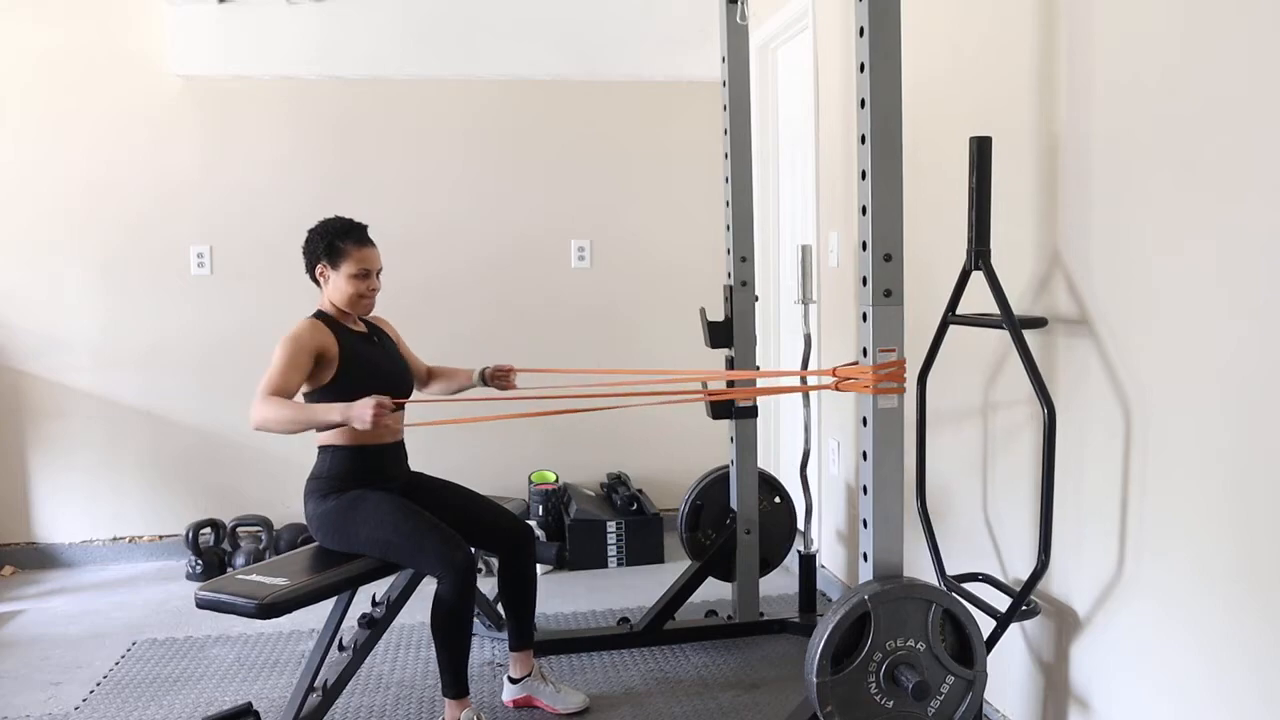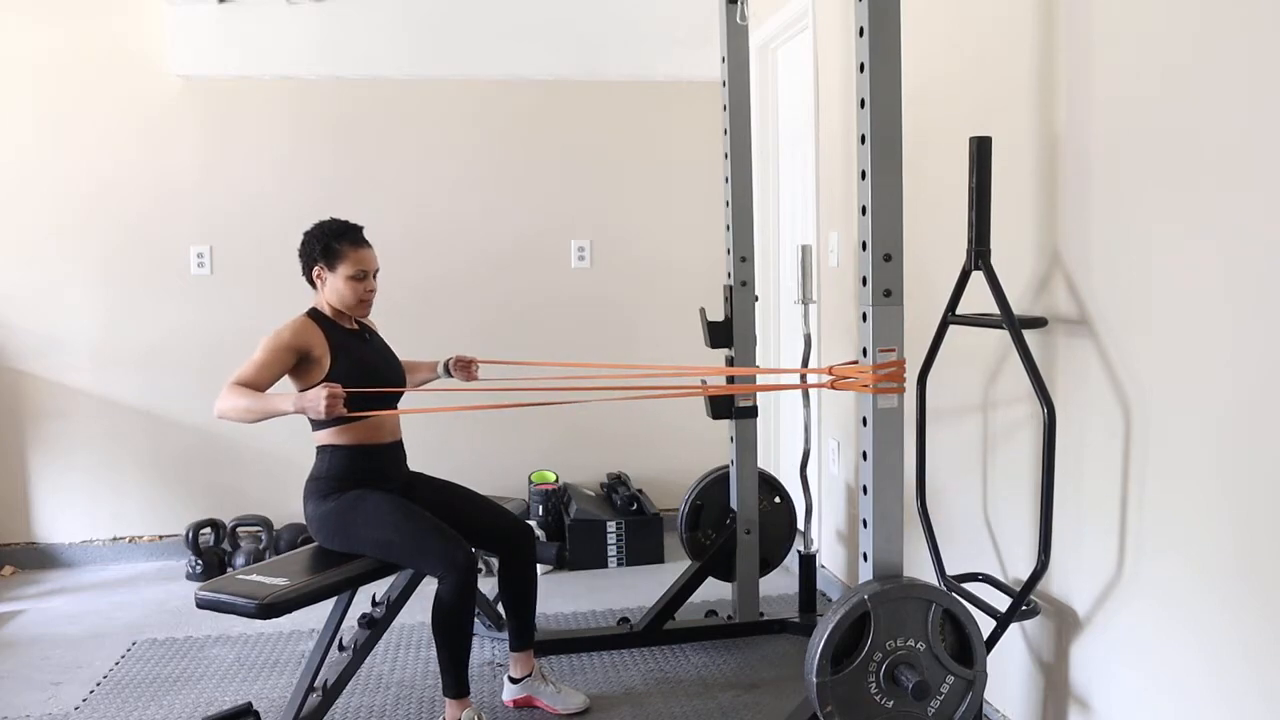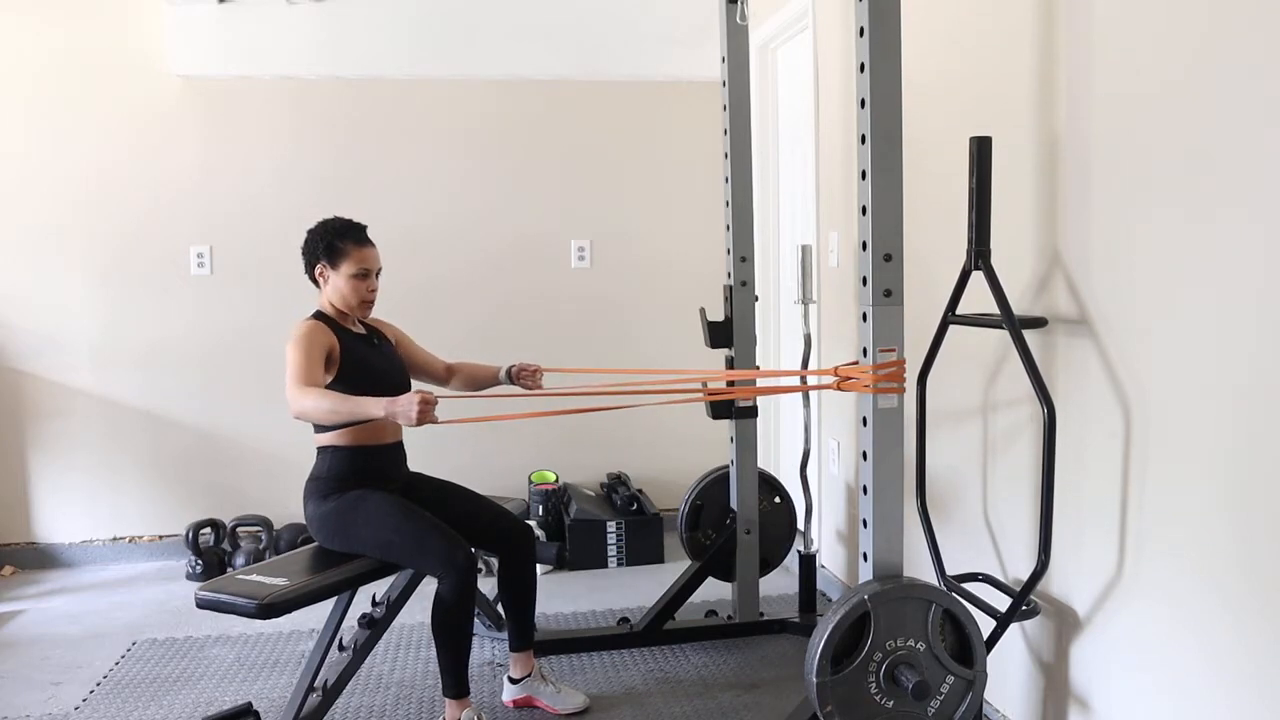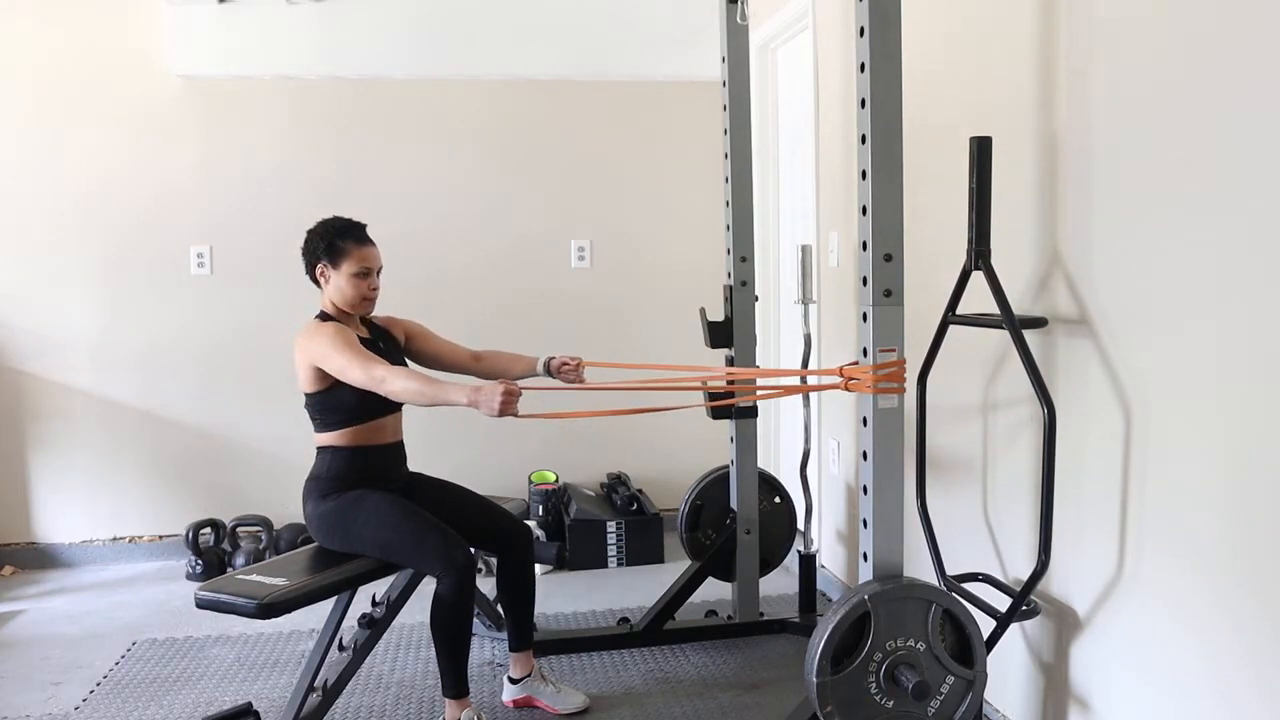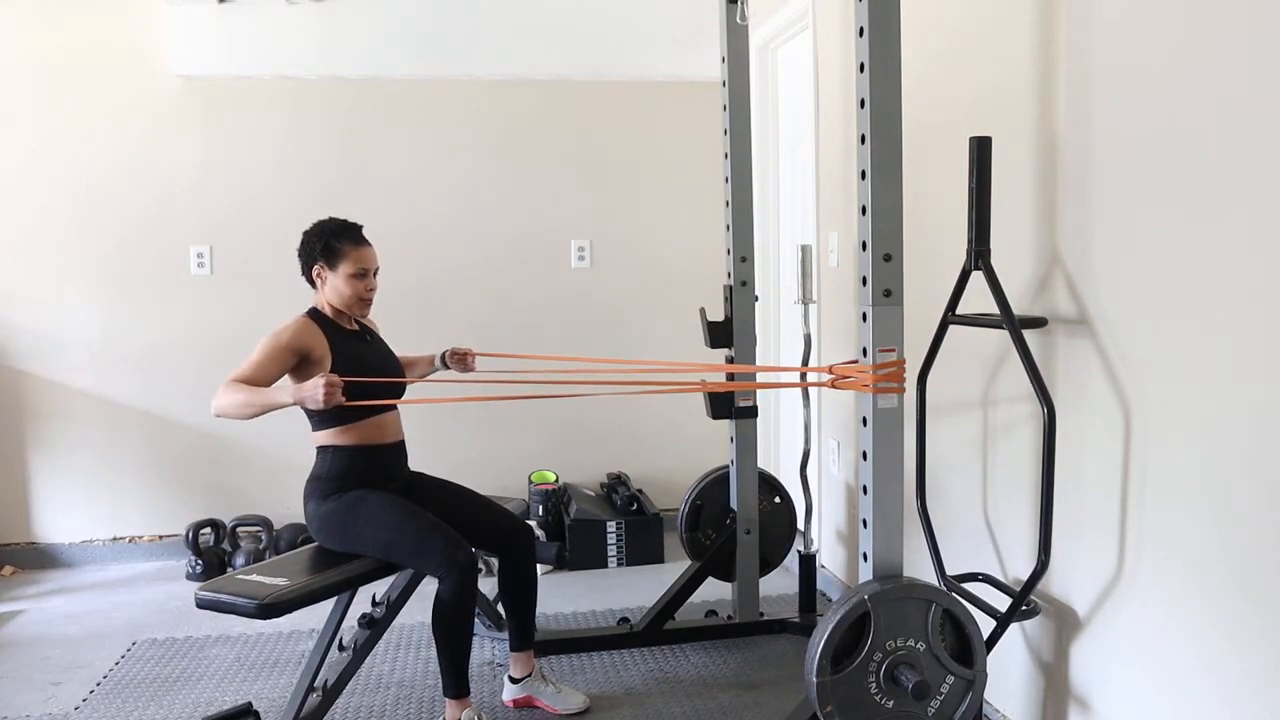
dt=1s
person 1, frame 1
left shoulder: (380, 329)
right shoulder: (310, 336)
left elbow: (424, 379)
right elbow: (263, 411)
left wrist: (480, 377)
right wrist: (345, 413)
left hip: (398, 479)
right hip: (343, 494)
left knee: (516, 536)
right knee: (455, 563)
left ankle: (522, 677)
person 1, frame 2
left shoulder: (365, 329)
right shoulder: (300, 334)
right elbow: (228, 401)
left wrist: (445, 368)
right wrist: (299, 401)
left hip: (395, 479)
right hip: (342, 494)
left knee: (516, 535)
right knee: (456, 561)
left ankle: (522, 677)
person 1, frame 3
left shoulder: (381, 333)
right shoulder: (312, 335)
left elbow: (446, 373)
right elbow: (302, 401)
left wrist: (506, 374)
right wrist: (390, 406)
left hip: (396, 479)
right hip: (342, 495)
left knee: (516, 536)
right knee: (456, 561)
left ankle: (523, 676)
person 1, frame 4
left shoulder: (390, 329)
right shoulder: (320, 338)
left elbow: (473, 360)
right elbow: (386, 382)
left wrist: (544, 366)
right wrist: (473, 396)
left hip: (394, 480)
right hip: (340, 496)
left knee: (515, 536)
right knee: (454, 562)
left ankle: (522, 677)
person 1, frame 5
left shoulder: (365, 328)
right shoulder: (300, 334)
right elbow: (224, 400)
left wrist: (441, 361)
right wrist: (298, 394)
left hip: (396, 480)
right hip: (342, 495)
left knee: (516, 536)
right knee: (456, 562)
left ankle: (522, 677)
